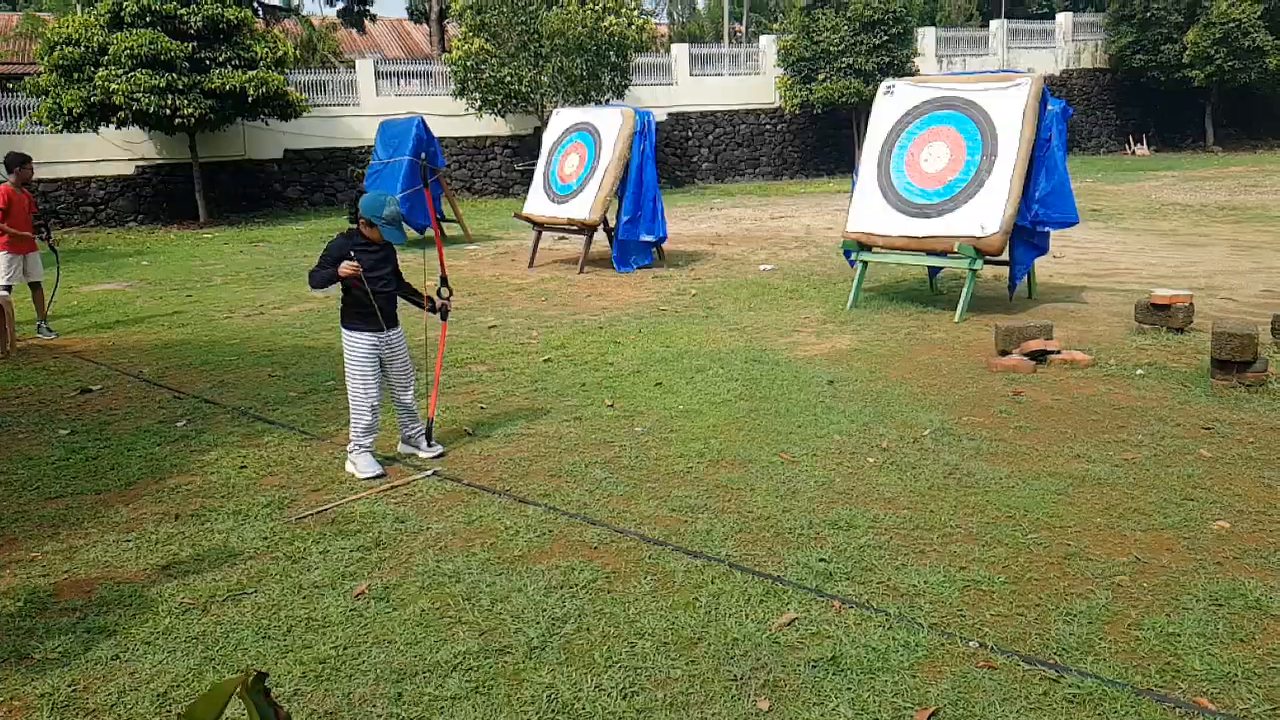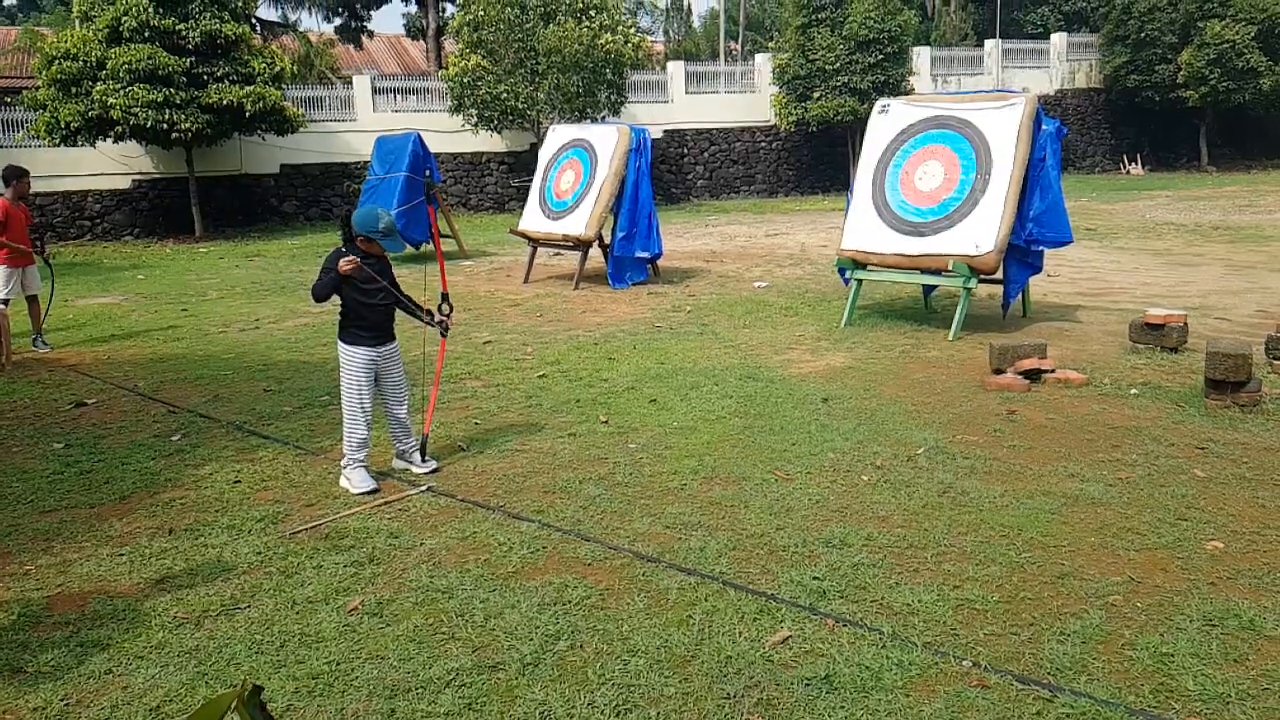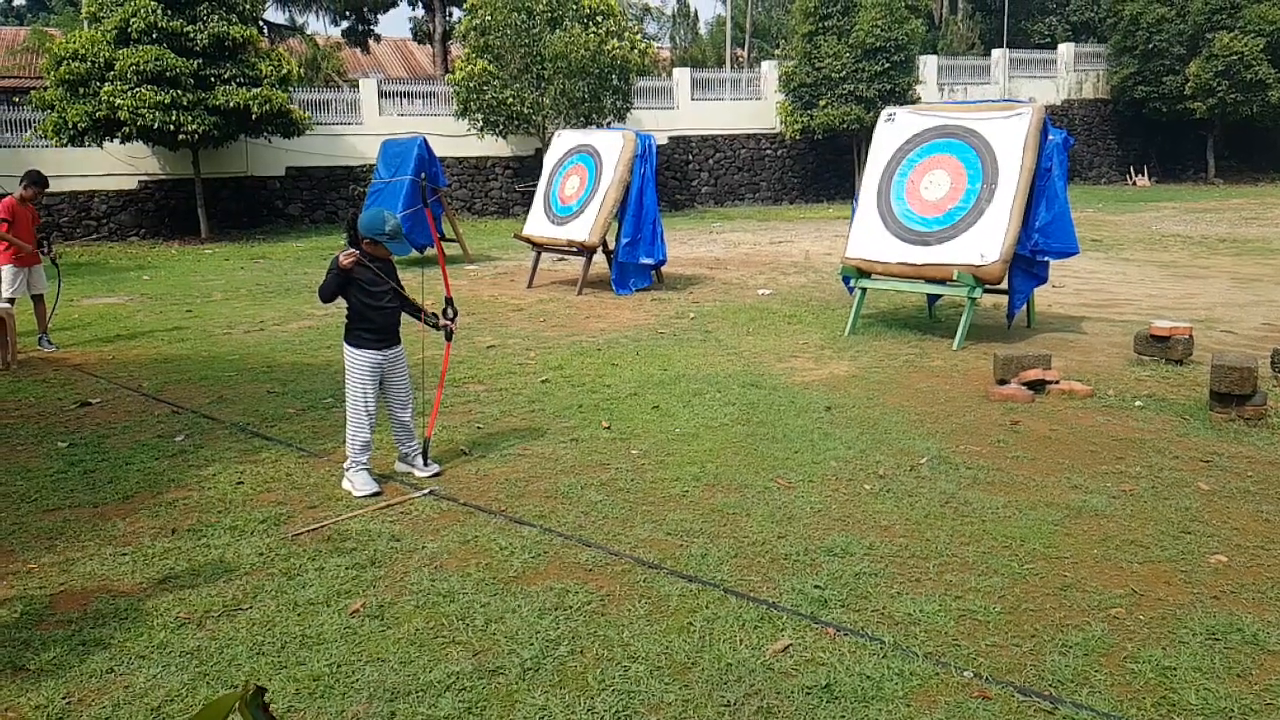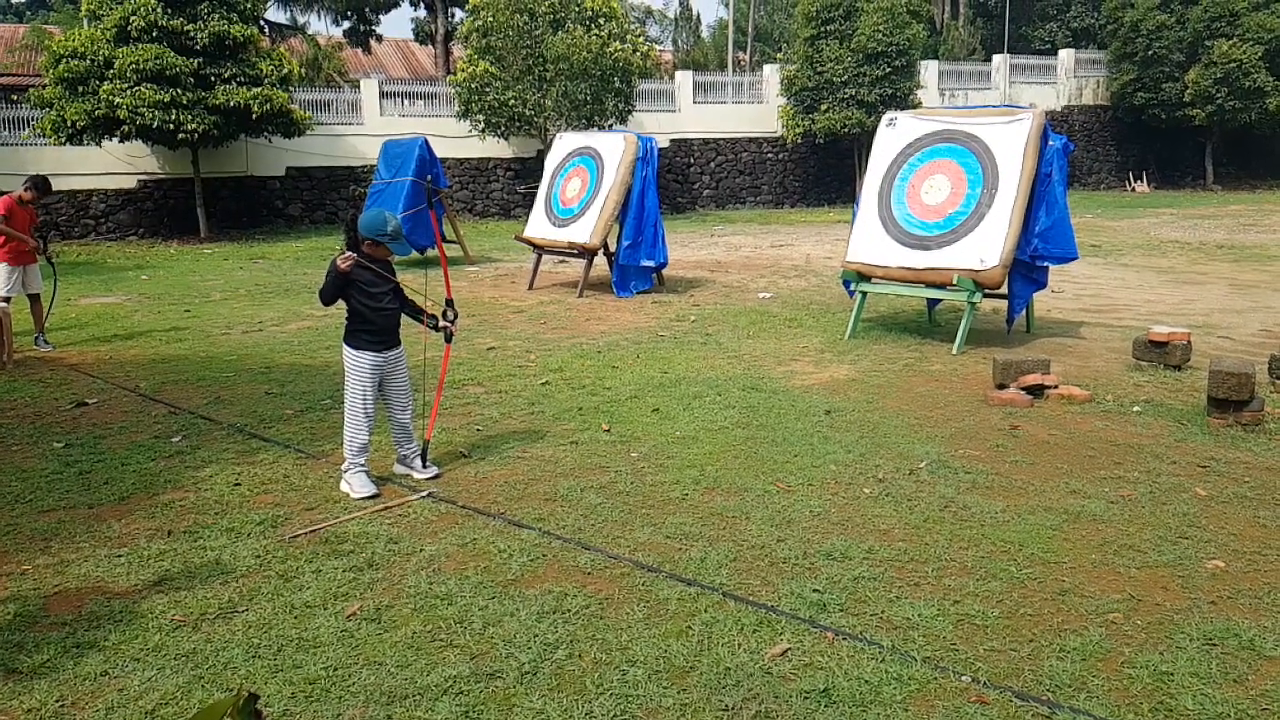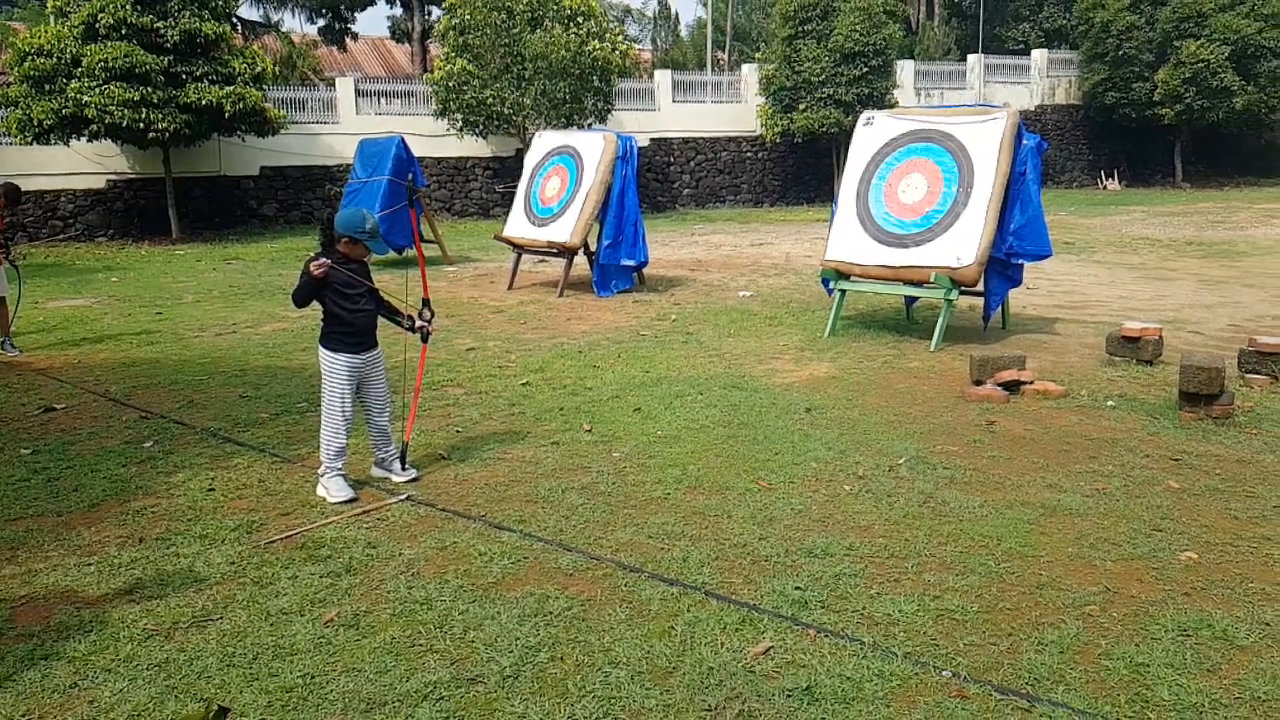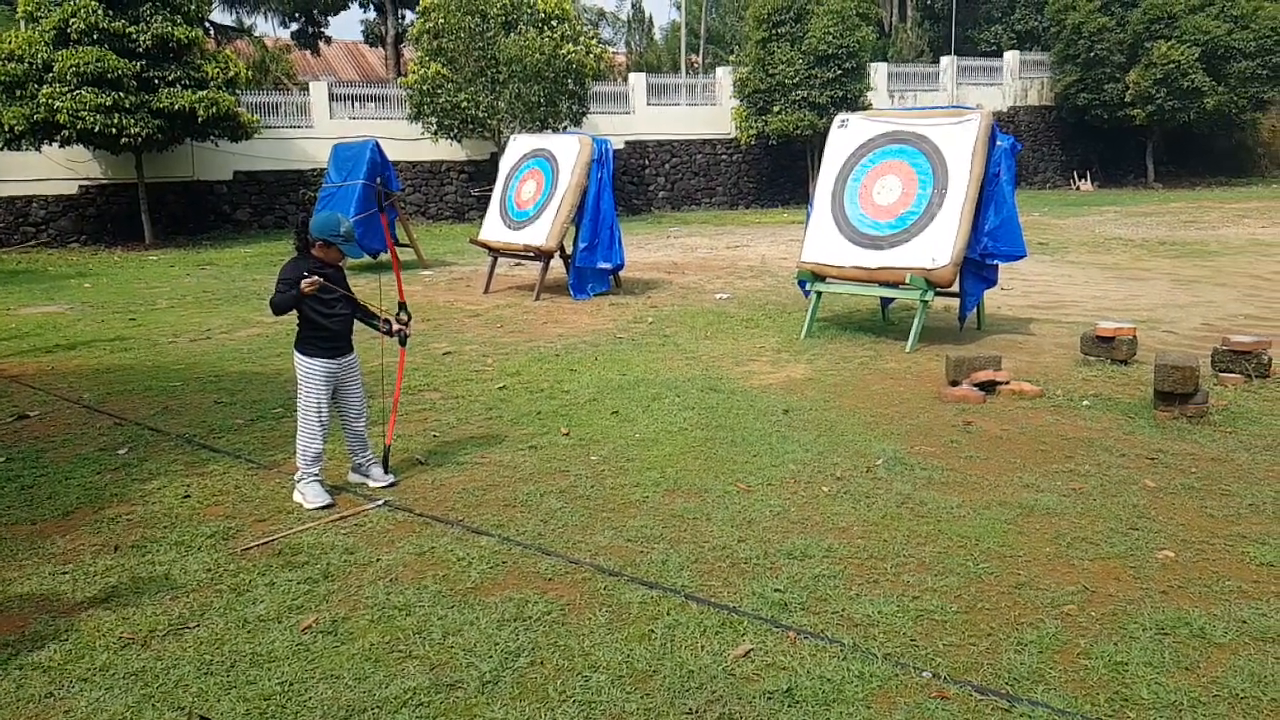
dt=0.4s
person 1, frame 1
left shoulder: (387, 247)
right shoulder: (342, 245)
right elbow: (315, 278)
left wrist: (428, 303)
right wrist: (337, 272)
left hip: (391, 330)
right hip: (359, 334)
left knee: (404, 387)
right knee: (365, 396)
left ankle: (412, 437)
right ankle: (359, 452)
person 1, frame 2
left shoulder: (382, 261)
right shoulder: (340, 258)
left elbow: (397, 296)
right elbow: (318, 294)
left wrist: (428, 316)
right wrist: (338, 274)
left hip: (387, 345)
right hip: (356, 348)
left knee: (398, 402)
right knee: (359, 409)
left ankle: (407, 452)
right ankle: (353, 467)
person 1, frame 3
left shoulder: (386, 265)
right shoulder: (348, 262)
left elbow: (403, 299)
right elbow: (326, 295)
left wrist: (433, 320)
right wrist: (341, 270)
left hip: (393, 347)
right hip: (362, 351)
left knee: (402, 406)
right knee: (362, 411)
left ankle: (410, 455)
right ankle: (356, 470)
person 1, frame 4
left shoulder: (384, 266)
right shoulder: (347, 265)
left elbow: (401, 300)
right elbow: (326, 299)
left wrist: (433, 322)
right wrist: (338, 273)
left hip: (393, 349)
right hip: (362, 352)
left knee: (402, 407)
right knee: (360, 412)
left ankle: (409, 457)
right ankle: (354, 471)
person 1, frame 5
left shoulder: (359, 266)
right shoulder: (321, 264)
left elbow: (377, 301)
right elbow: (299, 301)
left wrist: (409, 322)
right wrist: (312, 279)
left hip: (370, 351)
right hip: (339, 355)
left knee: (380, 410)
right knee: (338, 416)
left ankle: (386, 461)
right ankle: (330, 475)
person 1, frame 6
left shoulder: (335, 270)
right shoulder: (296, 269)
left elbow: (353, 305)
right elbow: (277, 306)
left wrist: (387, 325)
right wrist: (299, 293)
left hip: (345, 356)
right hip: (314, 360)
left knee: (355, 415)
right knee: (314, 421)
left ankle: (363, 466)
right ankle: (307, 481)
